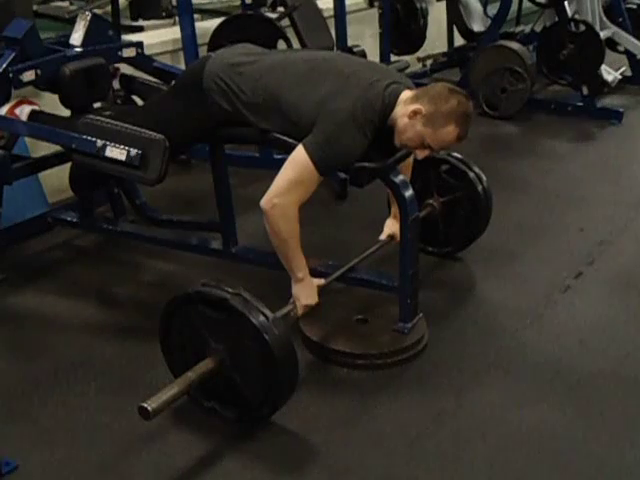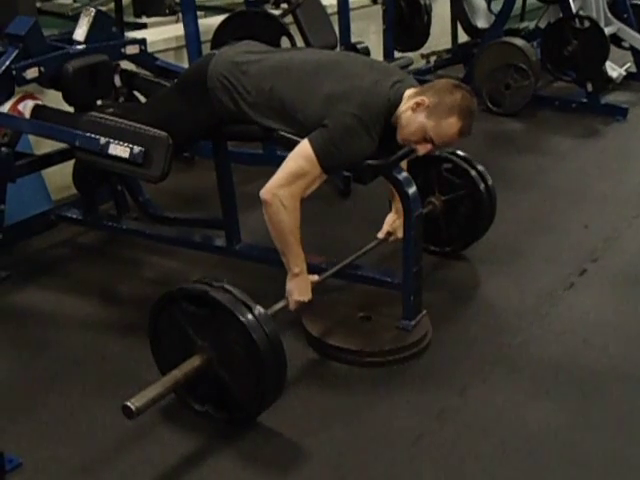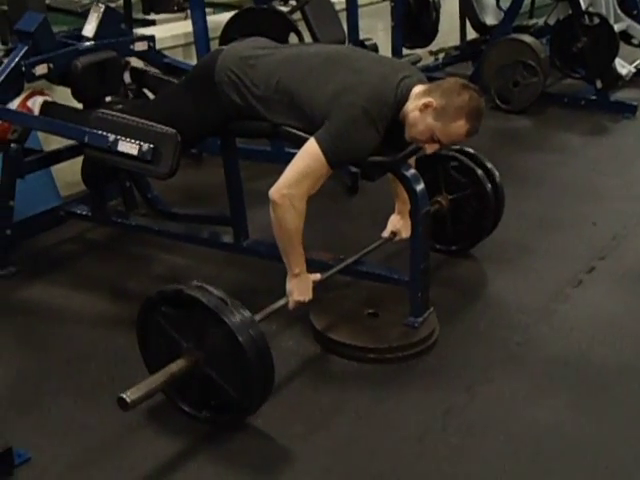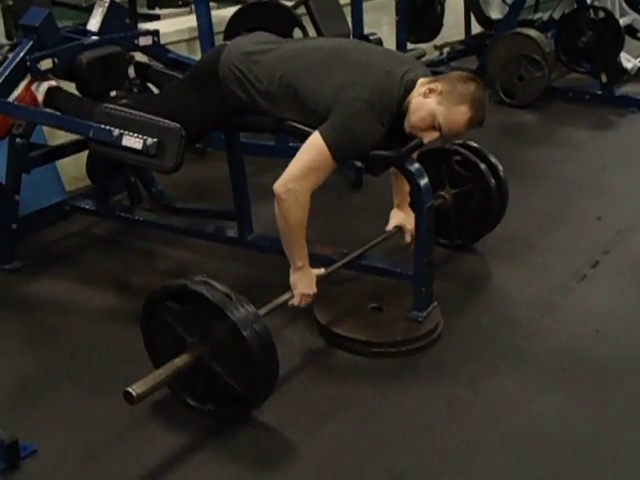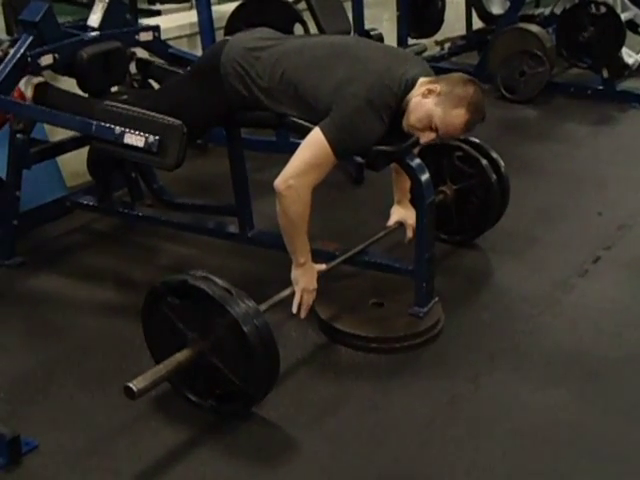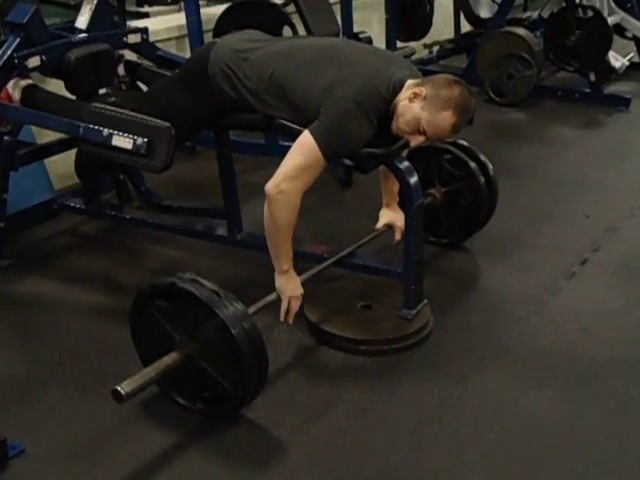
dt=0.7s
person 1, frame 1
left shoulder: (407, 96)
right shoulder: (353, 124)
left elbow: (401, 152)
right elbow: (275, 202)
left wrist: (396, 215)
right wrist: (301, 279)
left hip: (248, 67)
right hip: (215, 86)
person 1, frame 2
left shoulder: (405, 93)
right shoulder: (357, 122)
left elbow: (396, 150)
right elbow: (276, 194)
left wrist: (399, 209)
right wrist: (298, 274)
left hip: (250, 63)
right hip: (221, 84)
person 1, frame 3
left shoulder: (415, 89)
right shoulder: (363, 118)
left elbow: (398, 145)
right elbow: (283, 194)
left wrist: (402, 211)
right wrist: (297, 275)
left hip: (259, 59)
right hip: (228, 80)
person 1, frame 4
left shoulder: (416, 81)
right shoulder: (367, 111)
left elbow: (402, 141)
right elbow: (288, 189)
left wrist: (402, 206)
right wrist: (301, 269)
left hip: (263, 53)
right hip: (232, 75)
right ankle: (42, 95)
person 1, frame 5
left shoulder: (419, 78)
right shoulder: (367, 108)
left elbow: (401, 135)
right elbow: (289, 184)
left wrist: (402, 202)
right wrist: (302, 266)
left hip: (264, 49)
right hip: (233, 72)
person 1, frame 6
left shoulder: (408, 79)
right shoulder: (356, 111)
left elbow: (389, 139)
right elbow: (280, 189)
left wrist: (390, 204)
right wrist: (285, 273)
left hip: (253, 50)
right hip: (222, 73)
